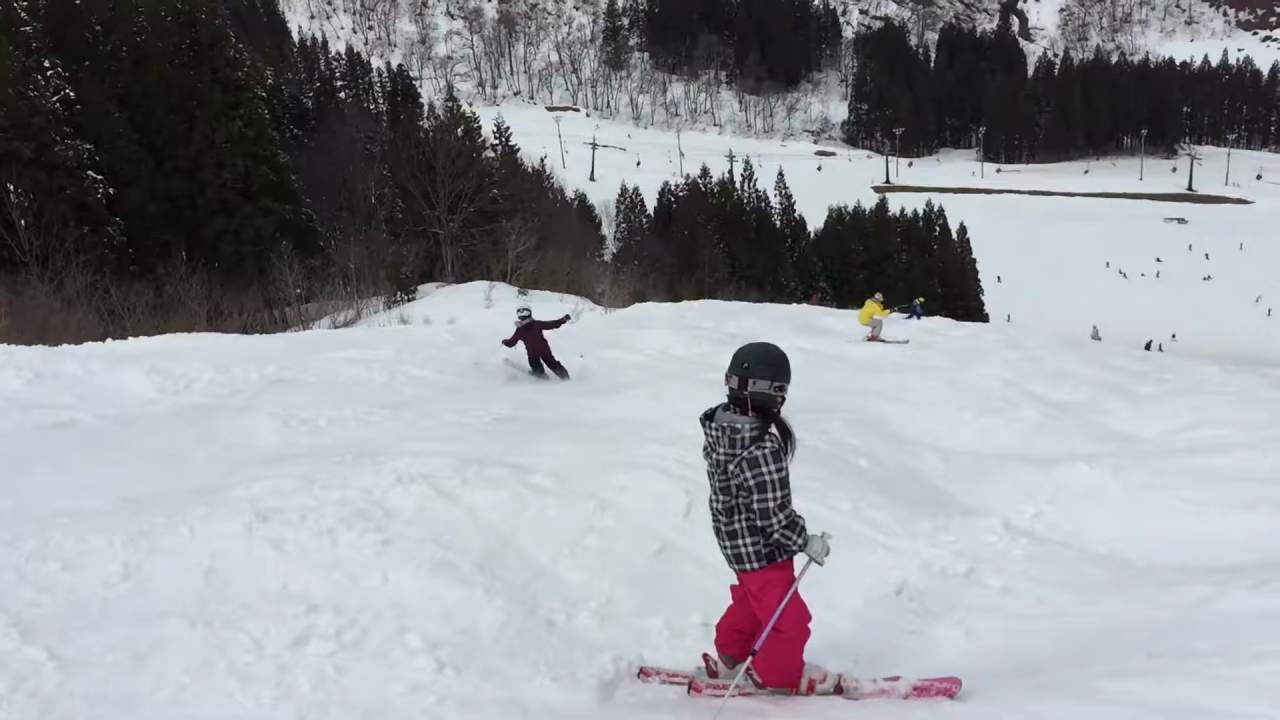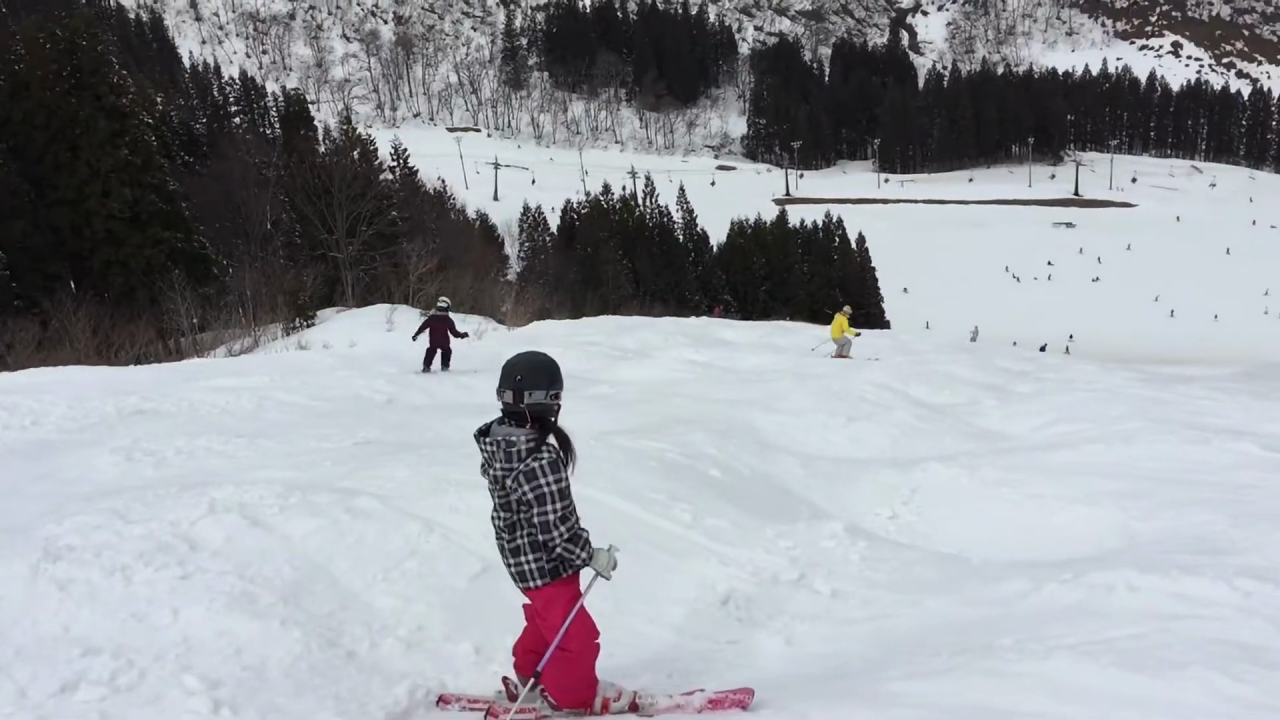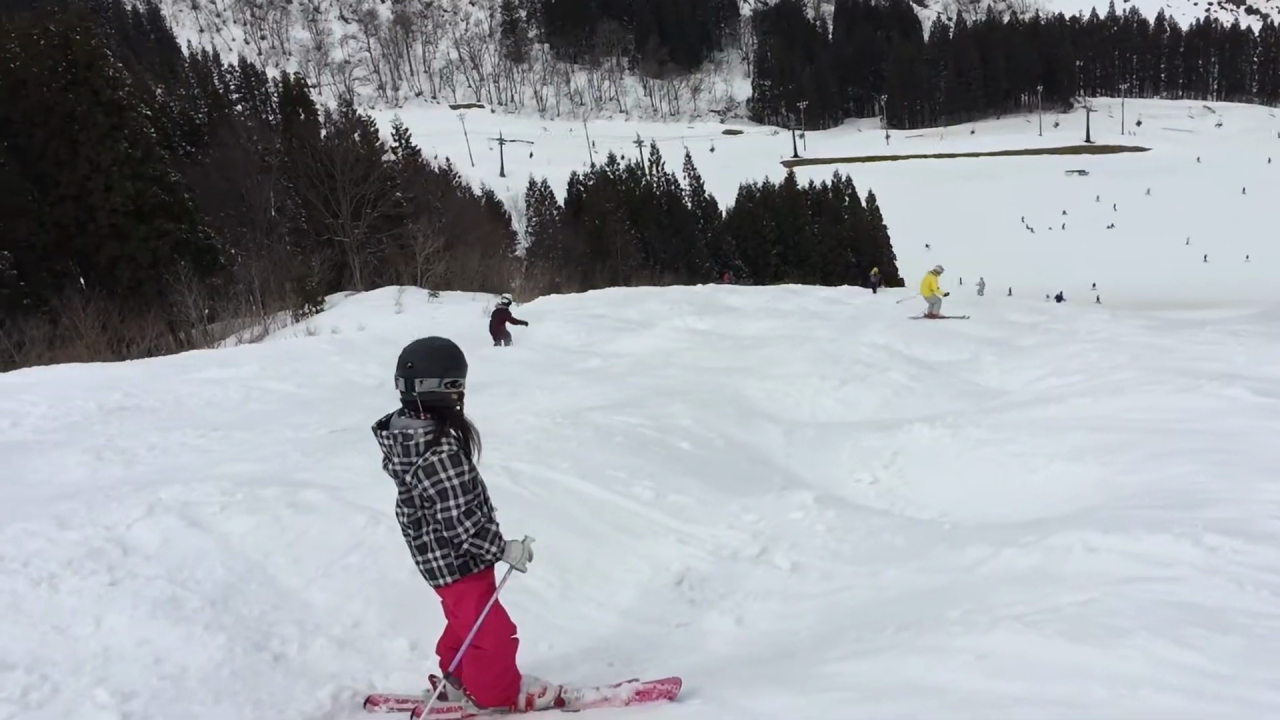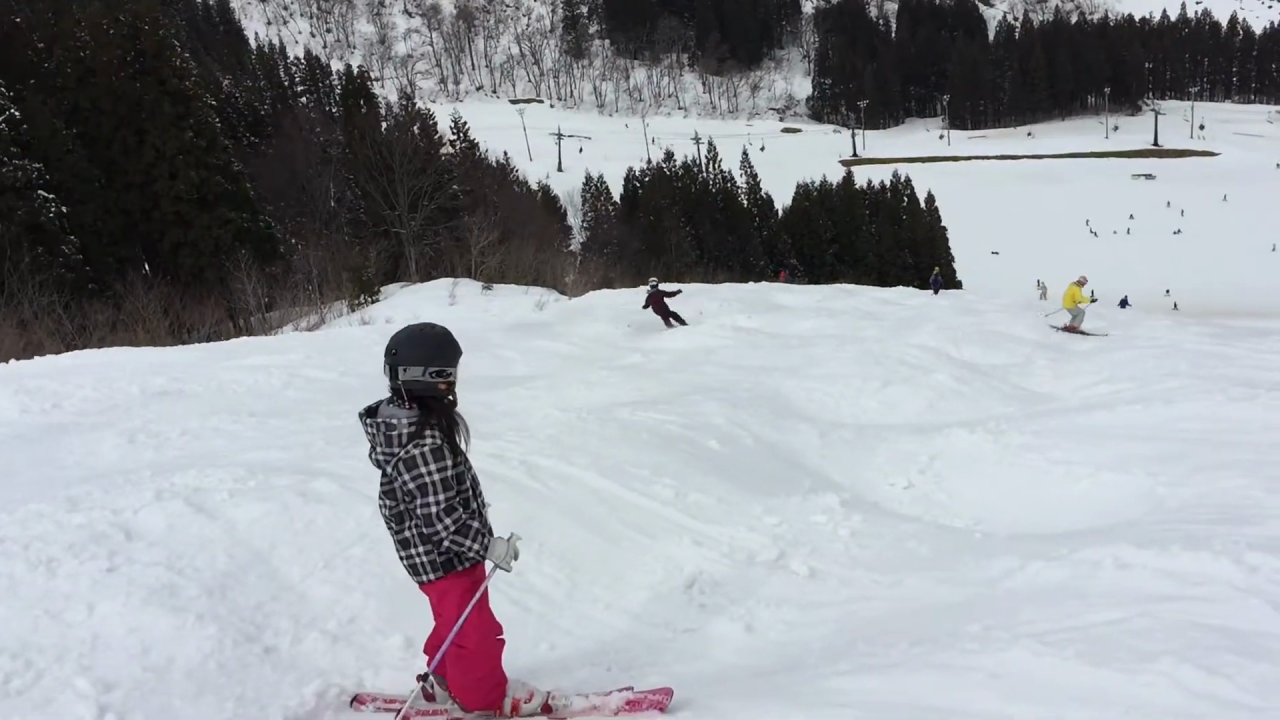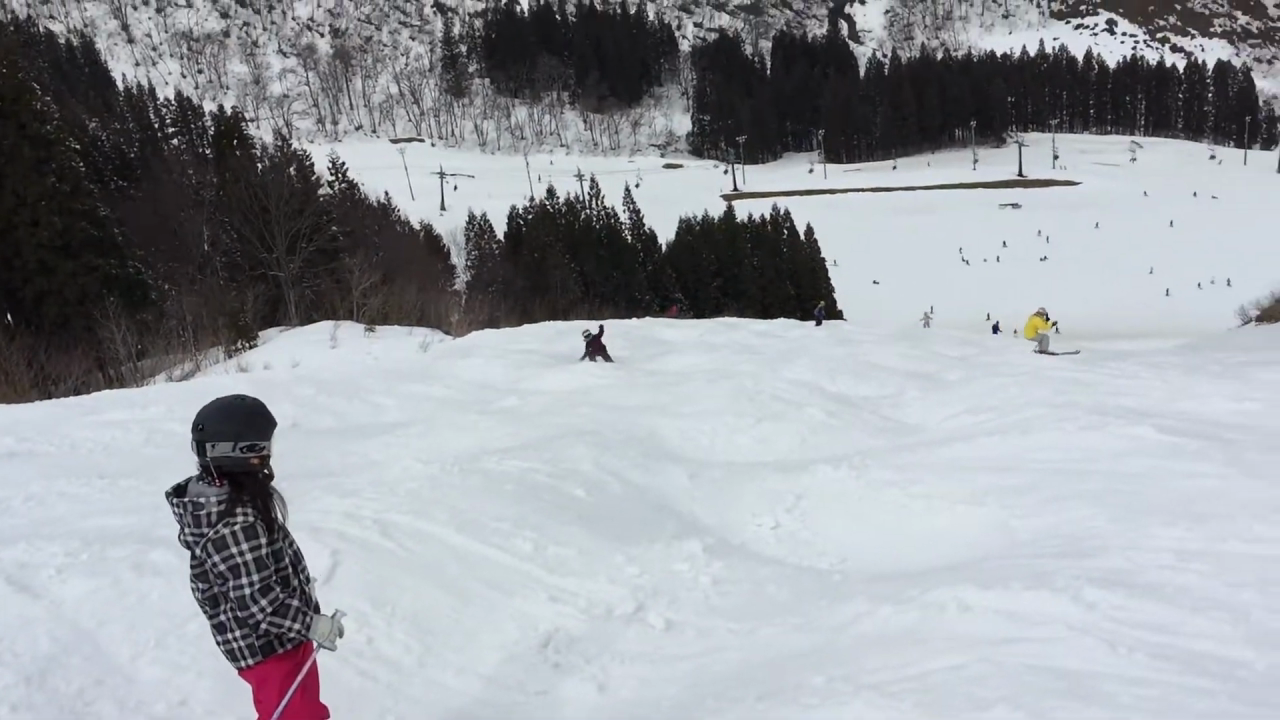
dt=0.7s
person 1, frame 1
left shoulder: (720, 424)
right shoulder: (761, 450)
right elbow: (773, 515)
right wrist: (806, 542)
left hip: (737, 542)
right hip: (762, 549)
left knee: (750, 601)
right knee: (787, 616)
left ankle: (731, 656)
right ankle: (778, 673)
person 1, frame 2
left shoulder: (498, 439)
right shoulder: (540, 460)
right elbow: (556, 528)
right wrist: (591, 555)
left hip: (522, 559)
right hip: (546, 564)
left knee: (546, 621)
right knee: (574, 633)
left ankle: (531, 681)
right ankle: (573, 695)
person 1, frame 3
left shoulder: (404, 432)
right shoulder: (440, 454)
right elbow: (461, 523)
right wrist: (503, 548)
left hip: (441, 558)
right hip: (459, 562)
left knee: (466, 621)
right knee: (490, 630)
left ankle: (458, 681)
right ankle: (498, 693)
person 1, frame 4
left shoulder: (403, 420)
right shoulder: (425, 445)
right elbow: (441, 519)
right wrist: (489, 546)
left hip: (436, 555)
right hip: (445, 559)
left knee: (455, 623)
right knee: (474, 631)
left ankle: (445, 683)
person 1, frame 5
left shoulder: (219, 496)
right shoulder: (236, 524)
right elbow: (257, 603)
right wrist: (312, 625)
left hip: (270, 639)
right hip: (270, 644)
